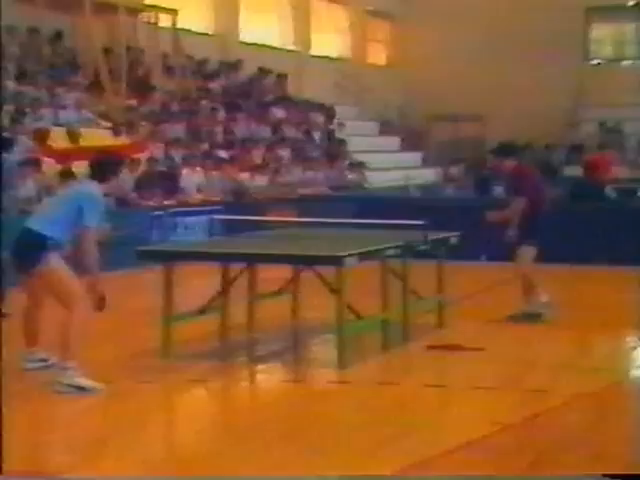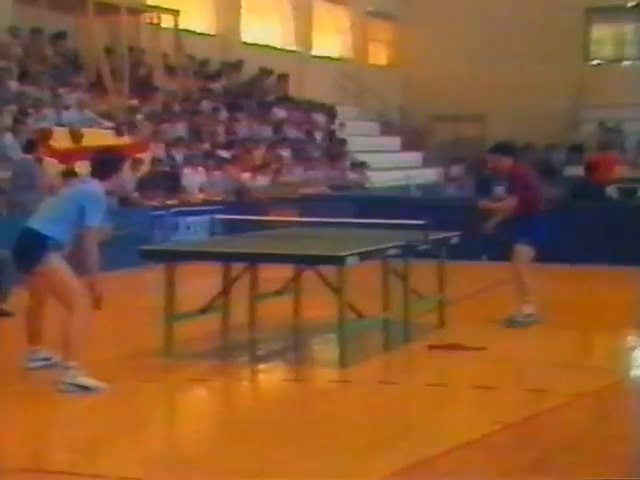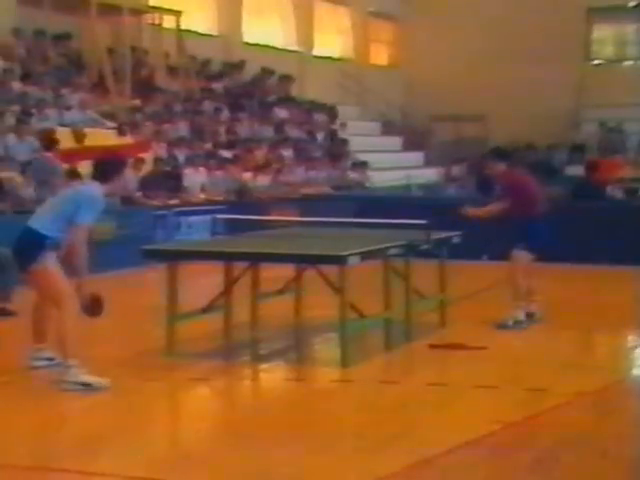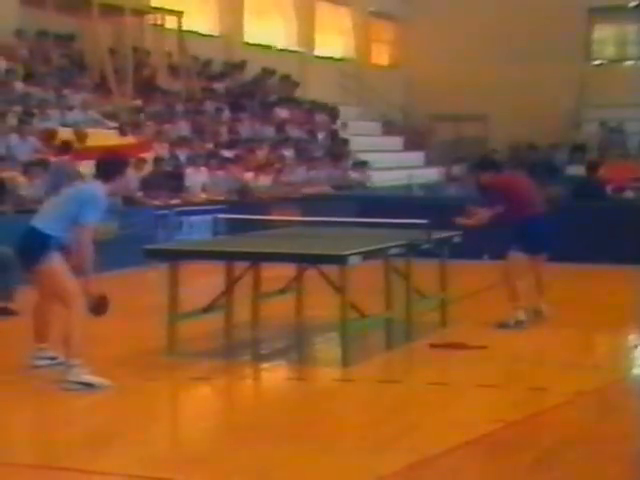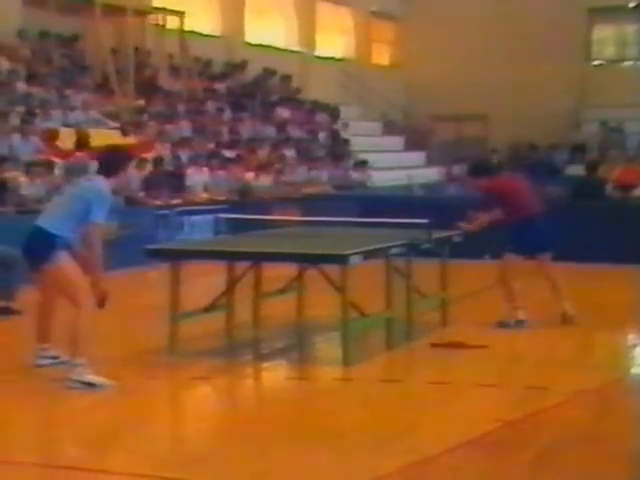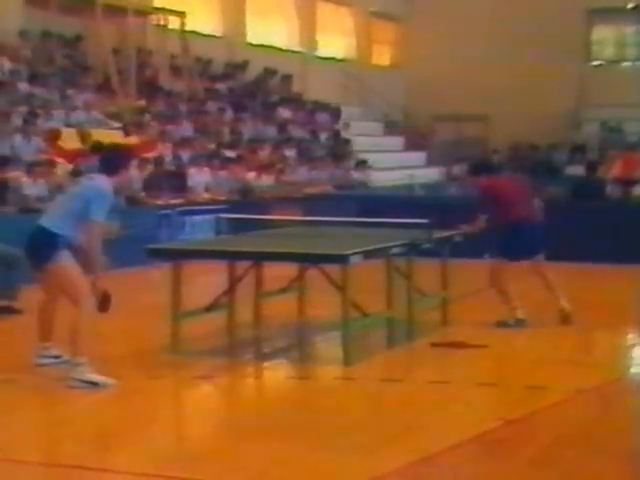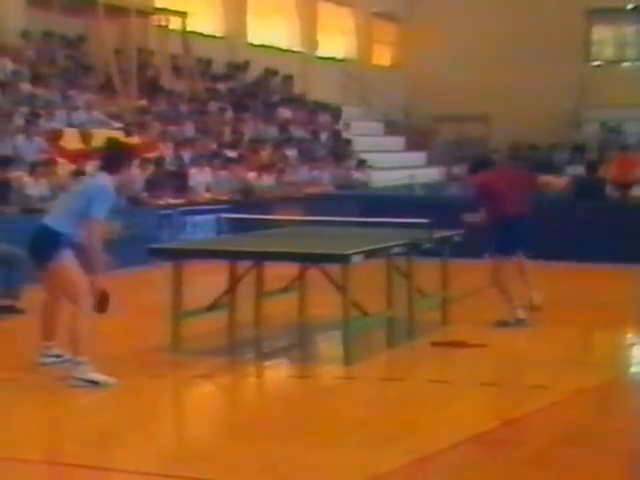
dt=0.2s
person 1, frame 1
left shoulder: (78, 189)
right shoulder: (94, 197)
right elbow: (88, 245)
right wrist: (95, 281)
left hip: (24, 242)
right hip: (39, 248)
left knee: (36, 301)
right knee: (78, 303)
left ankle: (32, 355)
right ankle: (67, 374)
person 1, frame 2
left shoulder: (81, 187)
right shoulder: (96, 196)
right elbow: (90, 244)
right wrist: (95, 281)
left hip: (26, 242)
right hip: (40, 247)
left knee: (38, 299)
right knee: (79, 303)
left ankle: (35, 354)
right ankle: (71, 373)
person 1, frame 3
left shoulder: (83, 190)
right shoulder: (93, 197)
right elbow: (78, 242)
right wrist: (82, 280)
left hip: (28, 241)
right hip: (37, 246)
left knee: (46, 296)
right knee: (68, 304)
left ankle: (39, 352)
right ankle: (72, 372)
person 1, frame 4
left shoulder: (84, 188)
right shoulder: (97, 197)
right elbow: (84, 243)
left wrist: (75, 264)
right wrist: (87, 281)
left hip: (31, 240)
right hip: (42, 246)
left knee: (47, 296)
right knee: (76, 302)
left ankle: (41, 352)
right ankle: (75, 371)
person 1, frame 5
left shoulder: (87, 183)
right shoulder: (102, 193)
right elbow: (94, 240)
left wrist: (81, 256)
right wrist: (98, 277)
left hip: (37, 239)
right hip: (48, 245)
left knee: (49, 296)
right knee: (85, 301)
left ankle: (44, 351)
right ankle: (78, 370)
person 1, frame 6
left shoulder: (89, 183)
right shoulder: (103, 192)
right elbow: (93, 238)
left wrist: (91, 258)
right wrist: (95, 276)
left hip: (39, 238)
right hip: (50, 244)
left knee: (52, 295)
right knee: (85, 301)
left ankle: (45, 351)
right ankle: (80, 369)
person 1, frame 7
left shoulder: (92, 182)
right shoulder: (105, 189)
right elbow: (93, 236)
left wrist: (94, 258)
right wrist: (96, 274)
left hip: (43, 237)
right hip: (53, 243)
left knee: (55, 295)
right knee: (84, 301)
left ankle: (48, 350)
right ankle: (81, 368)
person 2, frame 1
left shoulder: (525, 174)
right shoulder: (514, 176)
left elbow: (520, 206)
left wrist: (498, 216)
right wrist: (514, 227)
left hip: (533, 224)
right hip: (525, 225)
left knee: (523, 265)
right knee: (523, 267)
left ankle: (541, 299)
right ankle: (532, 305)
person 2, frame 2
left shoulder: (519, 174)
right shoulder: (515, 174)
left elbow: (511, 204)
right elbow: (512, 204)
left wrist: (488, 205)
right wrist: (495, 220)
left hip: (530, 224)
right hip: (524, 223)
left knee: (519, 265)
right knee: (522, 266)
left ankle: (526, 311)
right ankle: (530, 310)
person 2, frame 3
left shoulder: (510, 178)
right shoulder: (516, 176)
left elbow: (500, 207)
right elbow: (504, 205)
left wrist: (475, 212)
right wrist: (483, 210)
left hip: (530, 225)
right hip: (534, 224)
left knee: (516, 270)
right knee: (525, 270)
left ankle: (519, 316)
right ankle: (532, 309)
person 2, frame 4
left shoulder: (496, 184)
right shoulder: (516, 178)
left elbow: (487, 216)
left wrist: (467, 222)
right wrist: (479, 213)
left hip: (527, 225)
right hip: (541, 222)
left knee: (509, 272)
right knee: (537, 269)
left ankle: (519, 316)
right ankle: (540, 307)
person 2, frame 5
left shoulder: (490, 188)
right shoulder: (514, 179)
left elbow: (485, 220)
left wrist: (469, 226)
right wrist: (482, 217)
left hip: (523, 226)
right hip: (539, 222)
left knee: (505, 274)
right knee: (547, 271)
left ankle: (518, 315)
right ankle: (566, 310)
person 2, frame 6
left shoulder: (486, 188)
right shoulder: (517, 180)
left elbow: (483, 220)
right elbow: (536, 203)
left wrist: (470, 229)
right wrist: (537, 221)
left hip: (511, 229)
right hip: (530, 227)
left knee: (496, 276)
right knee: (541, 270)
left ankle: (517, 315)
right ankle: (563, 307)
person 2, frame 7
left shoulder: (481, 182)
right shoulder: (514, 171)
left elbow: (485, 216)
right elbow: (542, 180)
left wrist: (474, 218)
right wrist: (560, 182)
left hip: (506, 225)
right hip: (521, 219)
left knee: (497, 275)
right knee: (518, 260)
left ankle: (518, 314)
right ankle: (533, 297)
